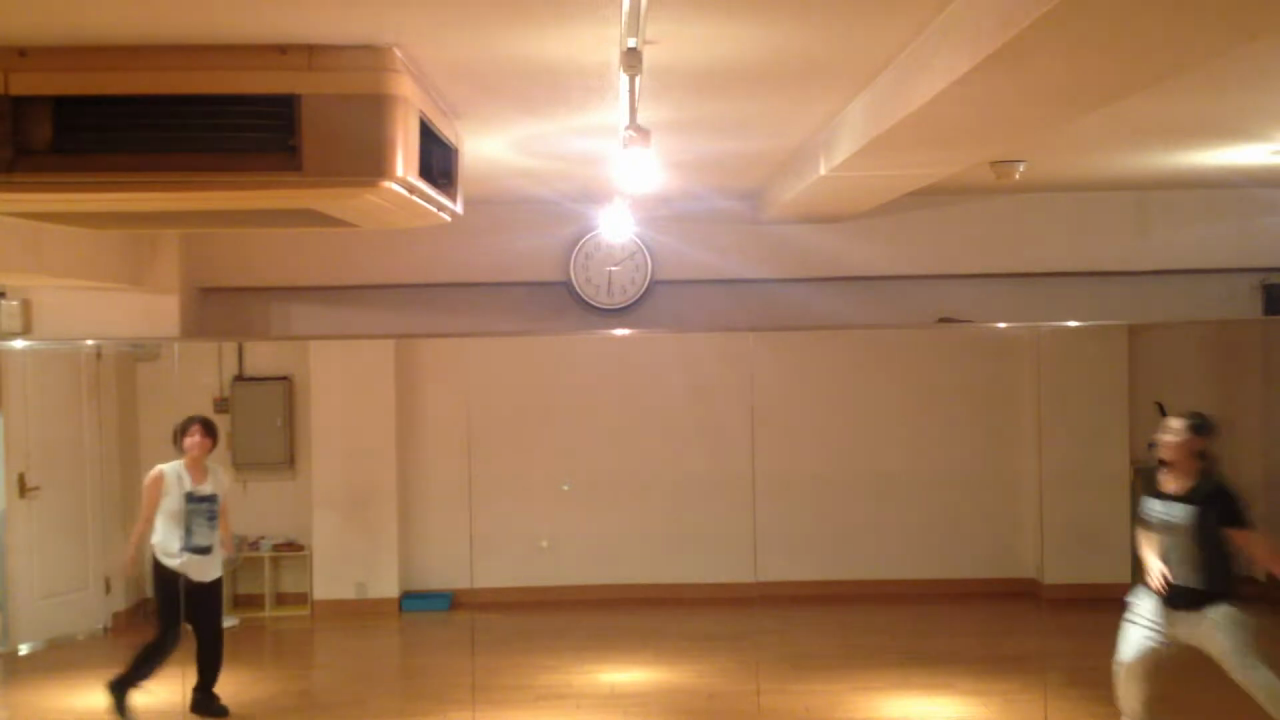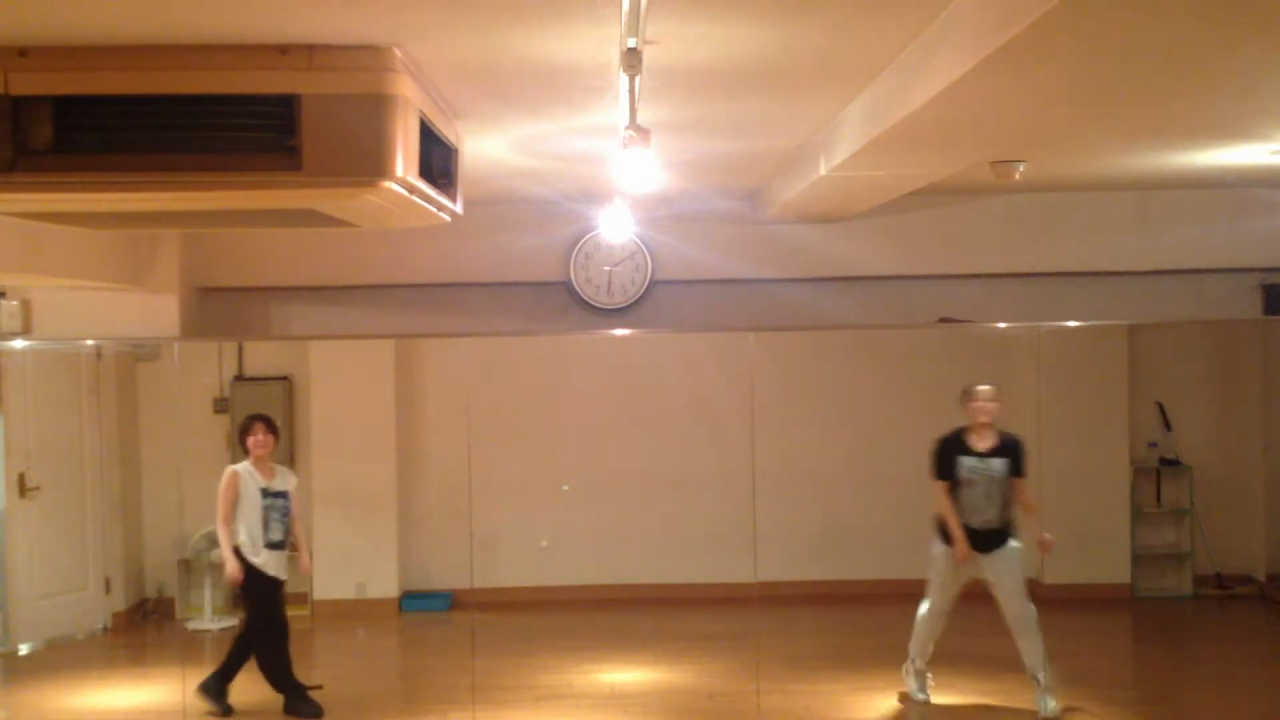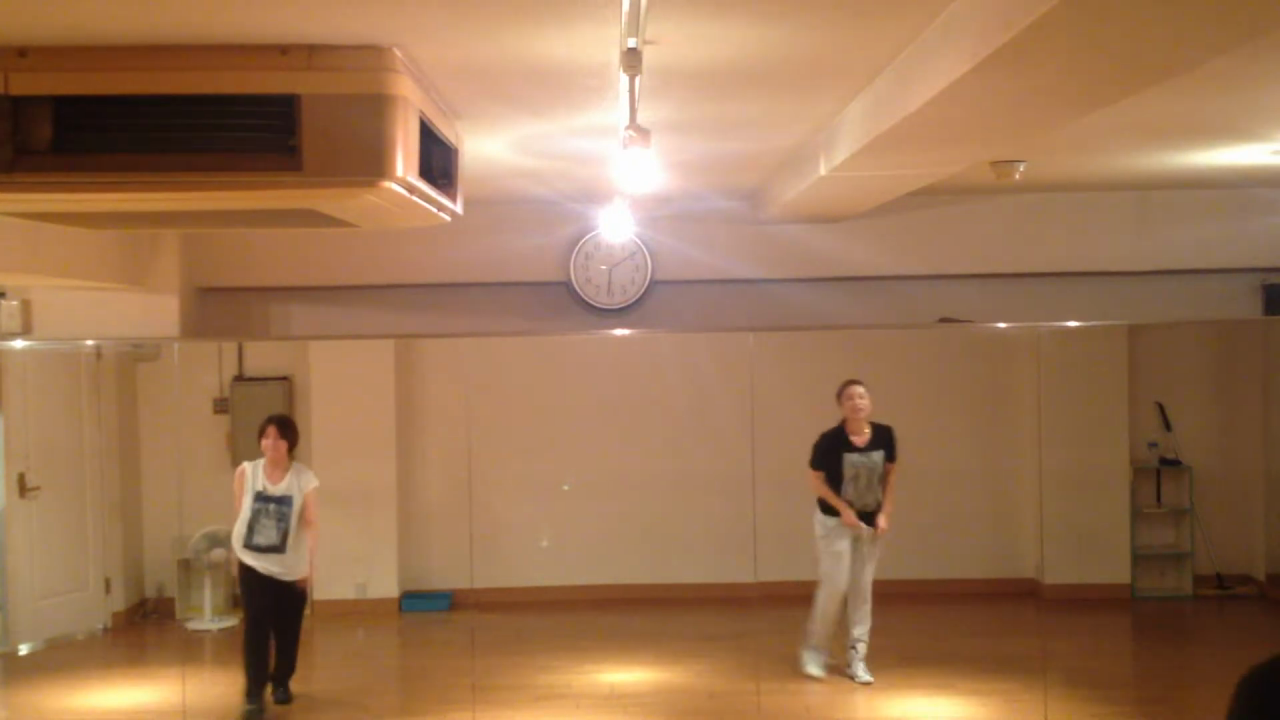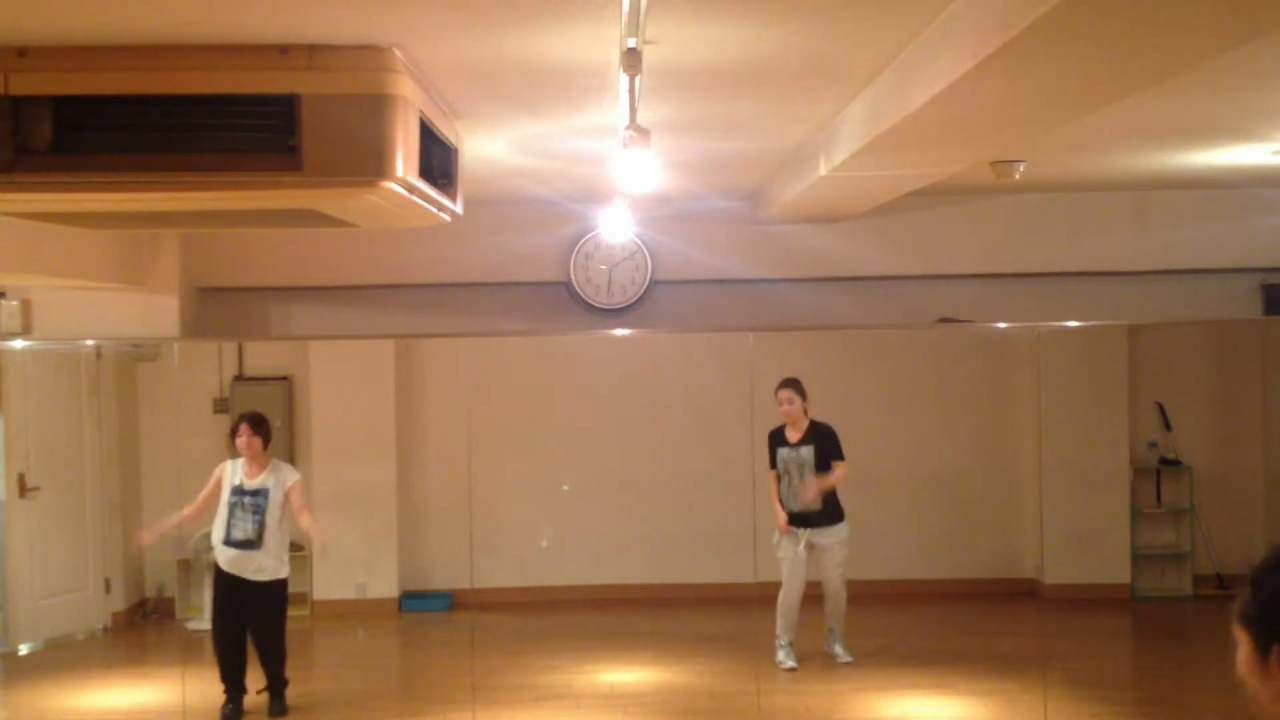
dt=0.7s
person 1, frame 1
left shoulder: (1213, 491)
right shoulder: (1151, 487)
left elbow: (1249, 541)
right wrist: (1149, 561)
left hip: (1210, 602)
right hip: (1159, 597)
left knee: (1252, 675)
right knee: (1128, 661)
person 1, frame 2
left shoulder: (1010, 444)
right shoulder: (949, 444)
left elbow: (1018, 489)
right elbow: (941, 493)
left wrist: (1040, 529)
right wrist: (959, 537)
left hip: (998, 543)
right hip: (954, 541)
left knee: (1021, 611)
right knee: (935, 607)
left ankle: (1043, 688)
right ankle: (915, 670)
person 1, frame 3
left shoulder: (885, 435)
right shoulder: (829, 440)
left elbow: (890, 473)
right elbow: (817, 480)
left wrist: (884, 513)
right wrist: (844, 511)
left hip: (871, 521)
right hip: (834, 519)
left knee: (862, 589)
right knee: (835, 585)
left ankle: (857, 657)
right ankle: (814, 649)
person 1, frame 4
left shoulder: (823, 433)
right shoulder: (775, 437)
left elbow: (841, 471)
left wrist: (818, 484)
right wrist: (777, 510)
left hip: (828, 523)
right hip: (791, 525)
left knee: (834, 585)
right knee: (792, 587)
left ankle: (835, 639)
right ankle: (784, 645)
person 2, frame 1
left shoulder: (219, 478)
right shoulder: (162, 475)
right elbow: (145, 519)
left wrist: (227, 544)
right wrist: (131, 555)
left hip: (209, 572)
right hip: (171, 569)
left knee: (211, 638)
right knee: (167, 637)
right ankle: (123, 685)
person 2, frame 2
left shoulder: (286, 476)
right shoulder: (235, 475)
left elbow: (293, 521)
right elbow: (223, 522)
left wrist: (304, 551)
right wrist: (230, 558)
left hip: (276, 565)
right hip: (251, 565)
left knee: (257, 632)
right knee: (272, 632)
left ankle: (215, 685)
right ankle: (292, 695)
person 2, frame 3
left shoulder: (304, 479)
right shoulder: (245, 472)
left elbow: (309, 525)
right elbow: (240, 517)
left wrist: (308, 563)
right wrist: (233, 550)
left hip: (291, 569)
right hip: (253, 565)
left knee: (287, 633)
right knee: (256, 627)
left ankle: (280, 683)
person 2, frame 4
left shoulder: (285, 475)
right shoulder: (226, 471)
left elbow: (301, 512)
right elbow: (197, 508)
left wrist: (315, 535)
right wrist: (157, 530)
left hip: (268, 572)
right hip: (228, 569)
left knee: (269, 638)
right knee: (225, 637)
left ankle: (277, 692)
right ankle: (233, 695)
